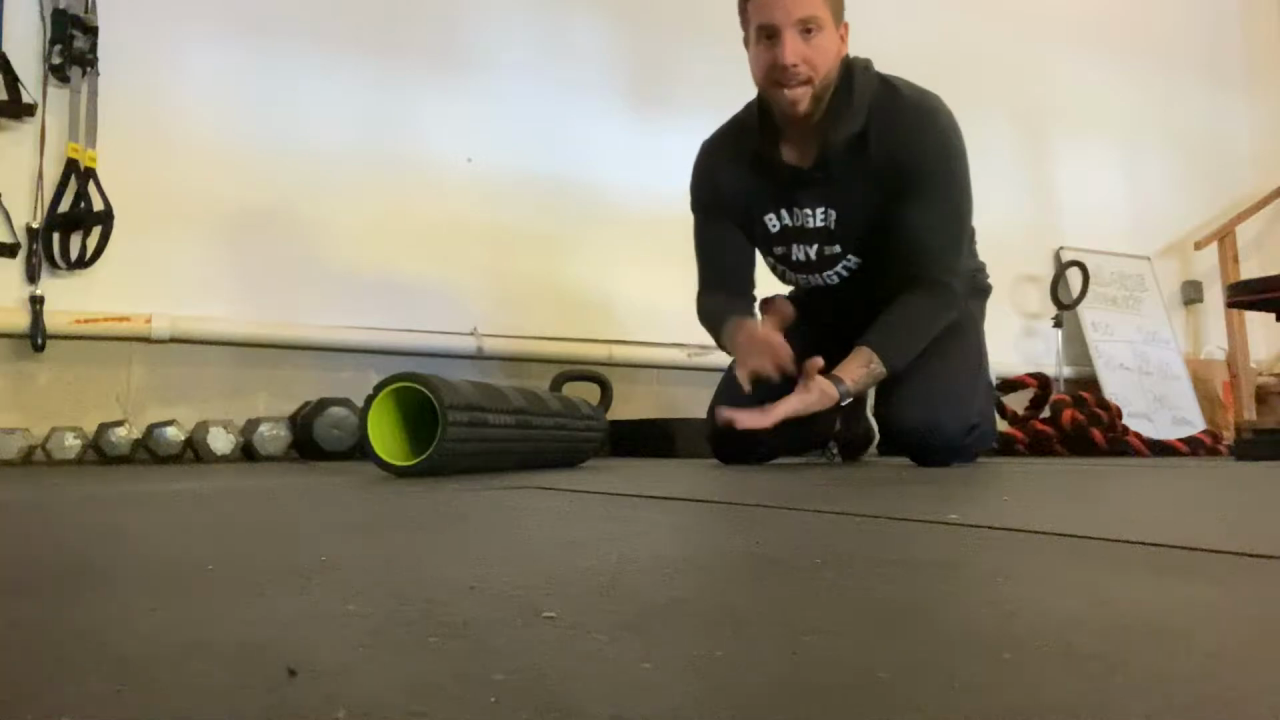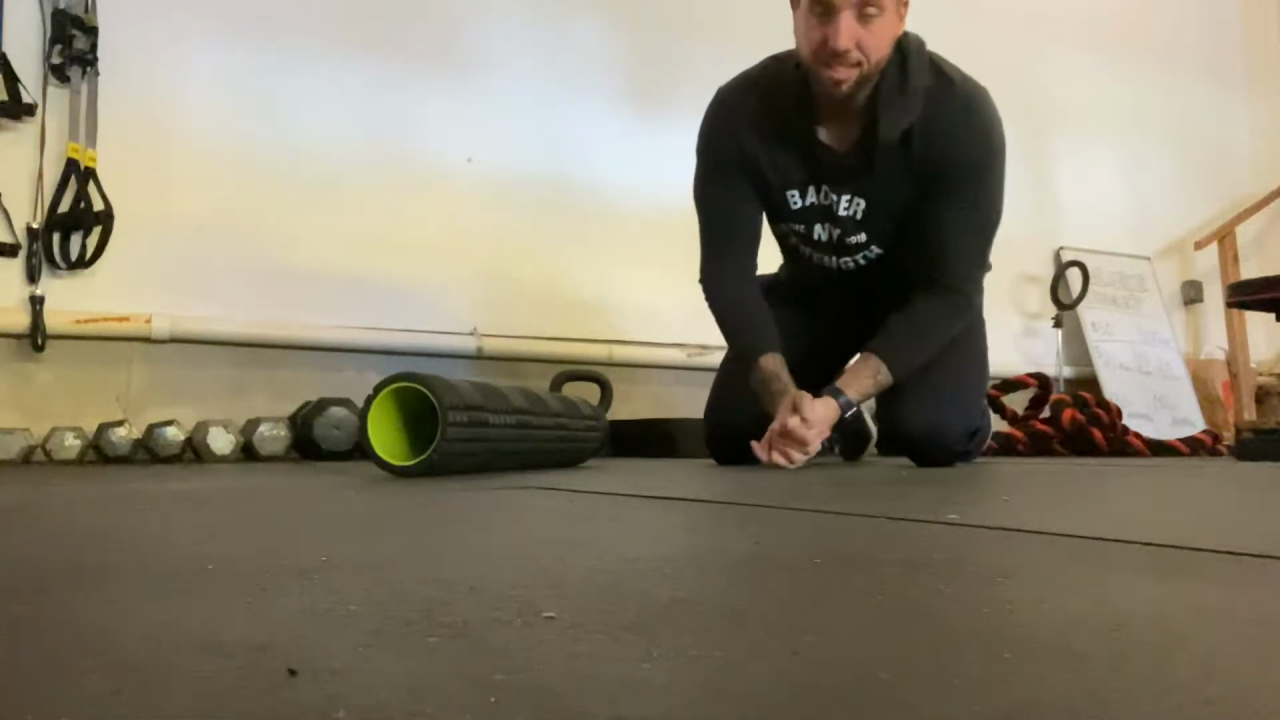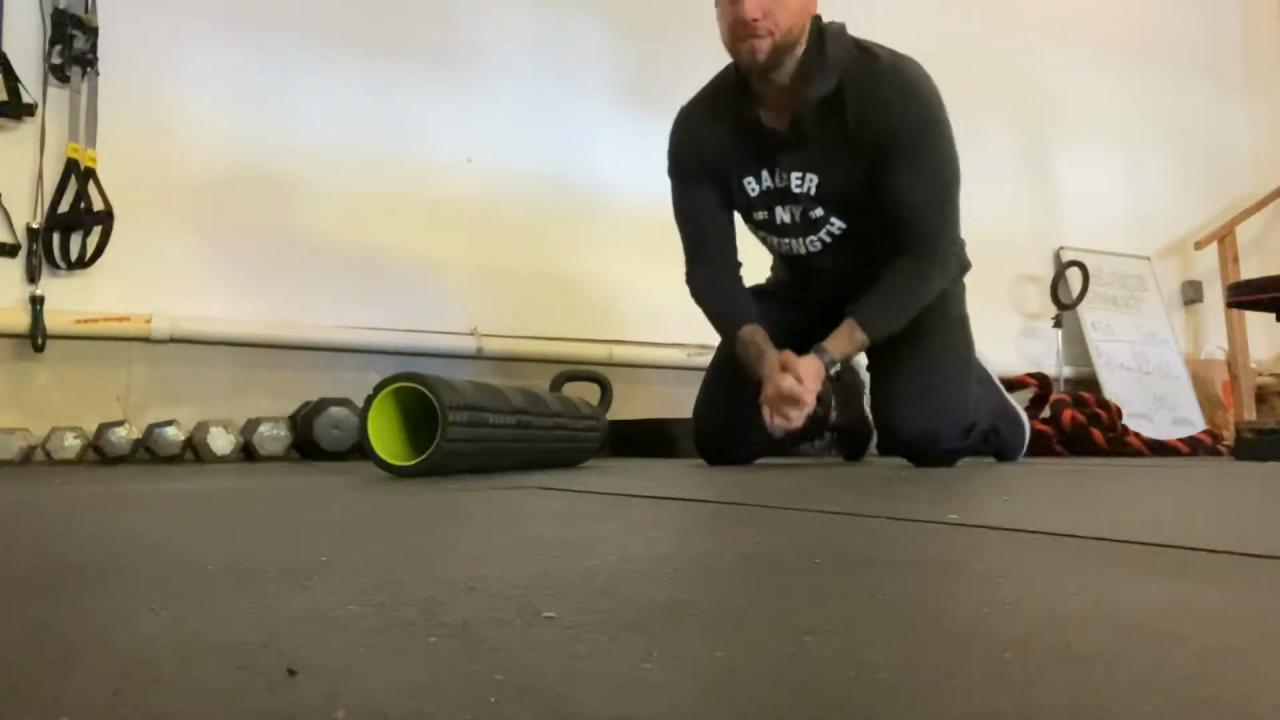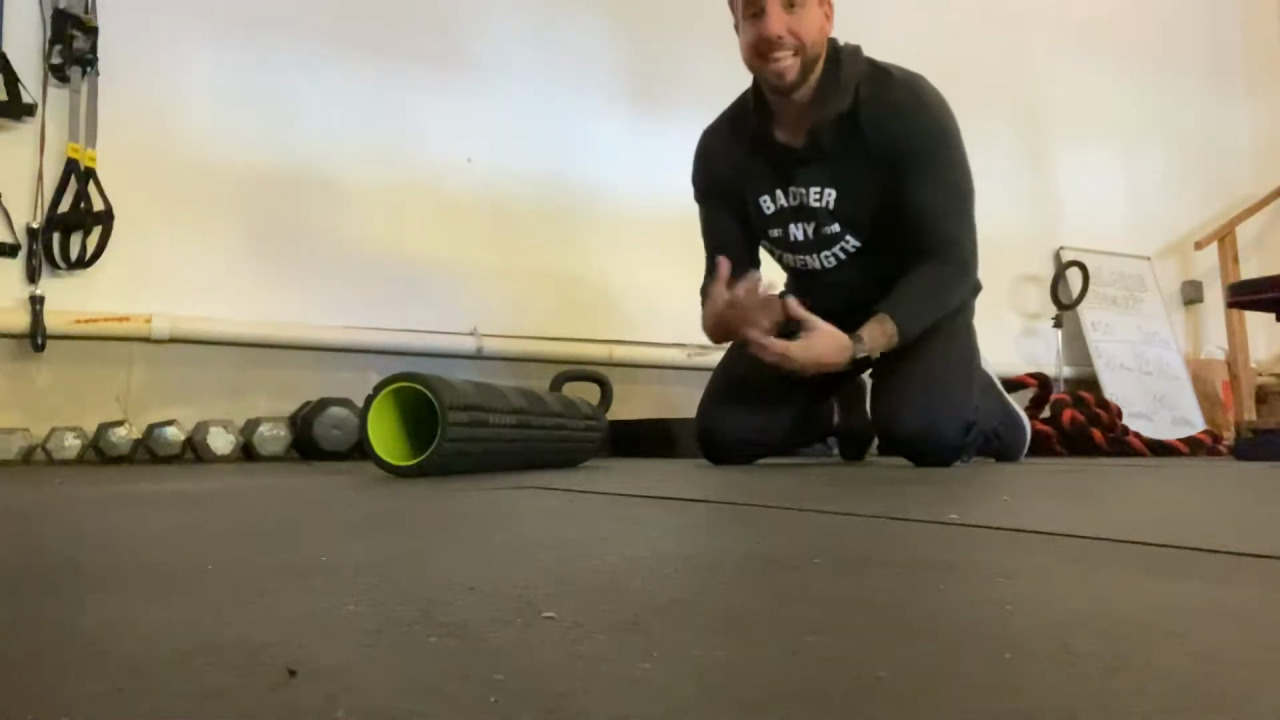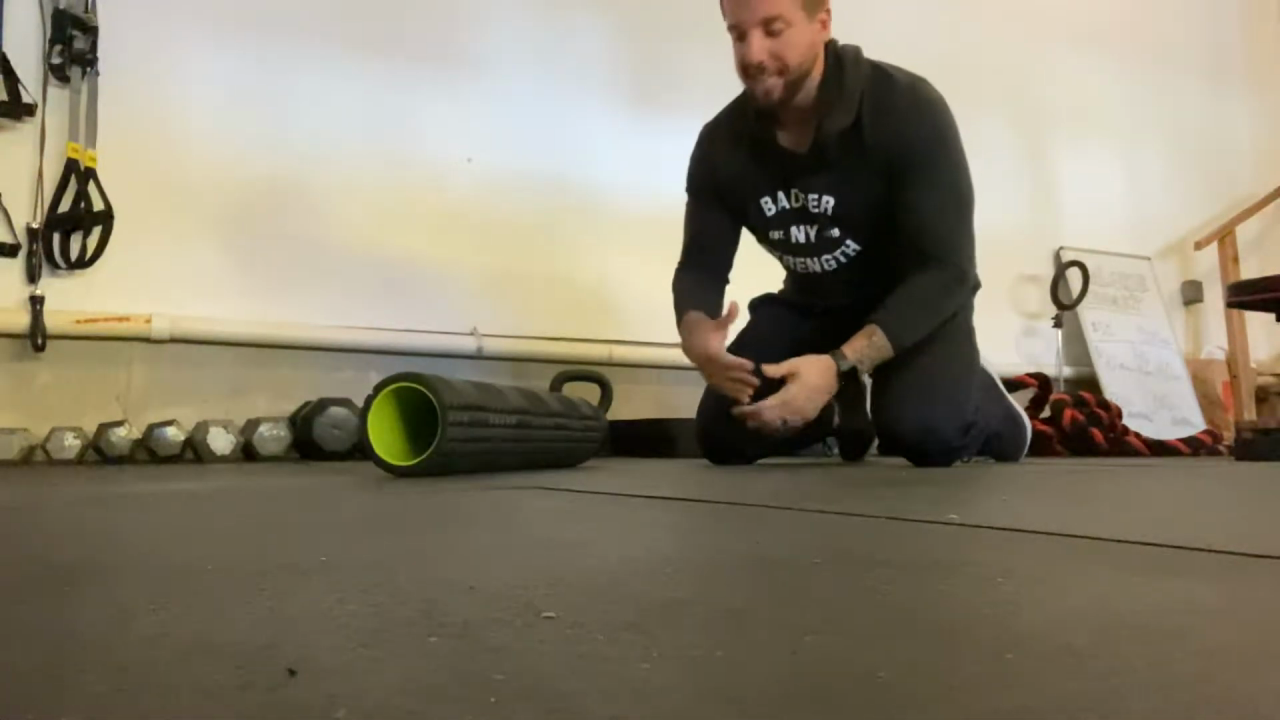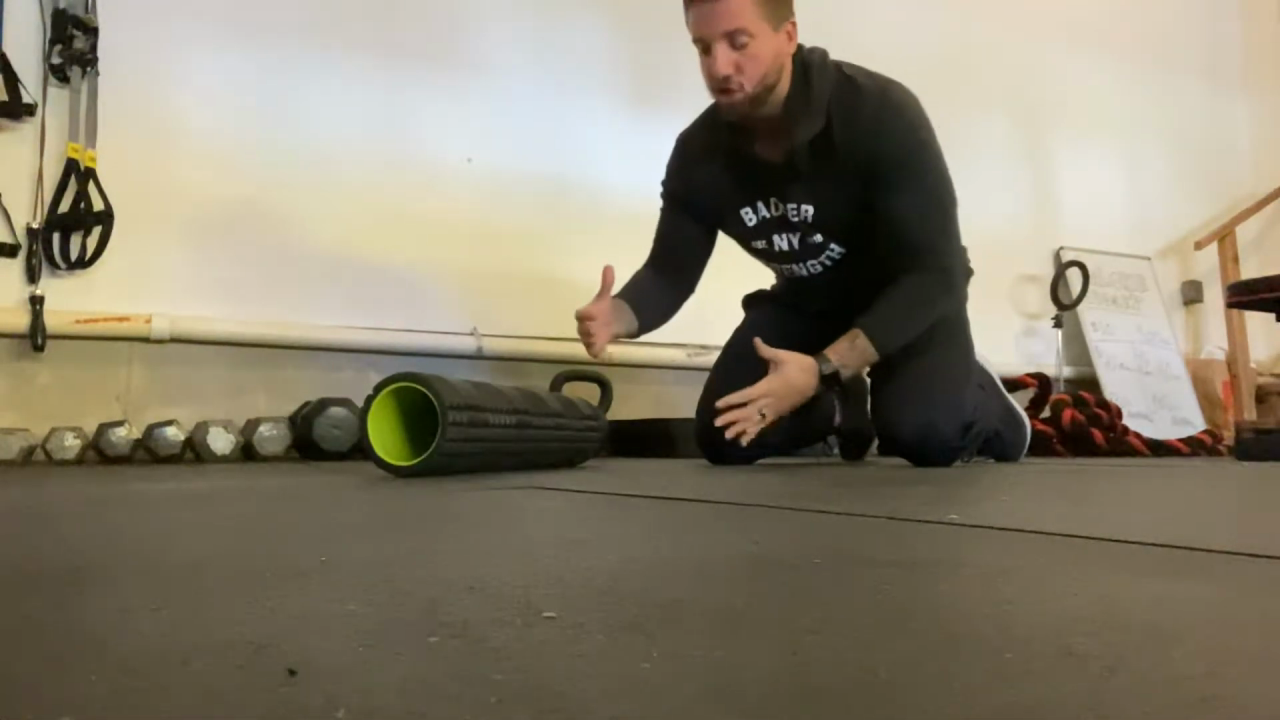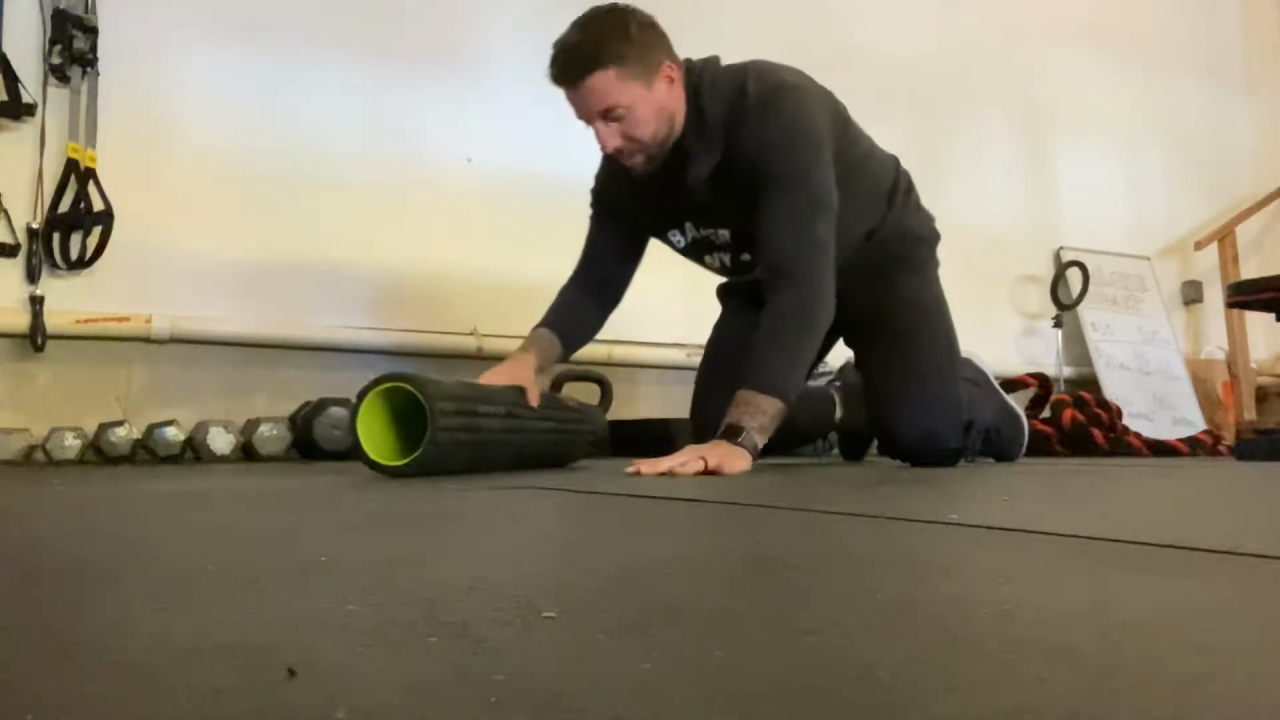
dt=0.7s
person 1, frame 1
left shoulder: (917, 123)
right shoulder: (723, 159)
left elbow: (935, 287)
right elbow: (723, 291)
left wrist: (836, 385)
right wrist: (739, 332)
left hip: (934, 302)
right hip: (821, 308)
left knee: (932, 430)
right knee: (733, 435)
left ankle: (973, 402)
right ankle: (847, 416)
person 1, frame 2
left shoulder: (960, 114)
right shoulder: (738, 112)
left elbow: (948, 289)
right elbow: (727, 270)
left wrist: (836, 402)
right wrist: (784, 397)
left hip: (924, 293)
right hip: (809, 286)
left knee: (932, 433)
right knee: (732, 437)
right ankle: (847, 418)
person 1, frame 3
left shoulder: (893, 89)
right shoulder: (699, 127)
left elbow: (928, 255)
right elbow: (709, 269)
left wrist: (823, 360)
right wrist: (767, 365)
left hip: (910, 286)
right hip: (801, 290)
left knee: (924, 433)
right knee: (720, 436)
left ankle: (978, 402)
right ankle: (837, 402)
person 1, frame 4
left shoulder: (906, 106)
right shoulder: (721, 148)
left elbow: (950, 262)
right elbow: (729, 273)
left wrist: (854, 348)
right wrist: (719, 320)
left hip: (922, 302)
right hip: (815, 306)
left knee: (925, 431)
right knee: (723, 434)
left ankle: (983, 407)
right ankle: (841, 407)
person 1, frame 5
left shoulder: (908, 109)
right shoulder: (722, 144)
left elbow: (948, 270)
right elbow: (700, 267)
left wrist: (841, 365)
right wrist: (697, 334)
left hip: (920, 301)
right hip: (811, 305)
left knee: (925, 431)
right knee: (723, 434)
left ankle: (987, 410)
right ankle: (845, 409)
person 1, frame 6
left shoulder: (880, 113)
right shoulder: (699, 152)
left elbow: (936, 272)
right elbow: (670, 273)
left wrist: (823, 370)
right wrist: (615, 317)
left hip: (911, 296)
right hip: (806, 299)
left knee: (926, 433)
right knee: (723, 436)
left ankle: (980, 404)
right ankle: (843, 408)
person 1, frame 7
left shoulder: (775, 110)
right shoulder: (625, 171)
left elbow: (804, 288)
right elbow: (595, 286)
left wrist: (741, 440)
right wrist: (529, 356)
left hip: (881, 256)
right hip: (766, 281)
left knee: (926, 435)
right knee: (712, 441)
left ankle: (977, 402)
right ankle: (843, 403)
